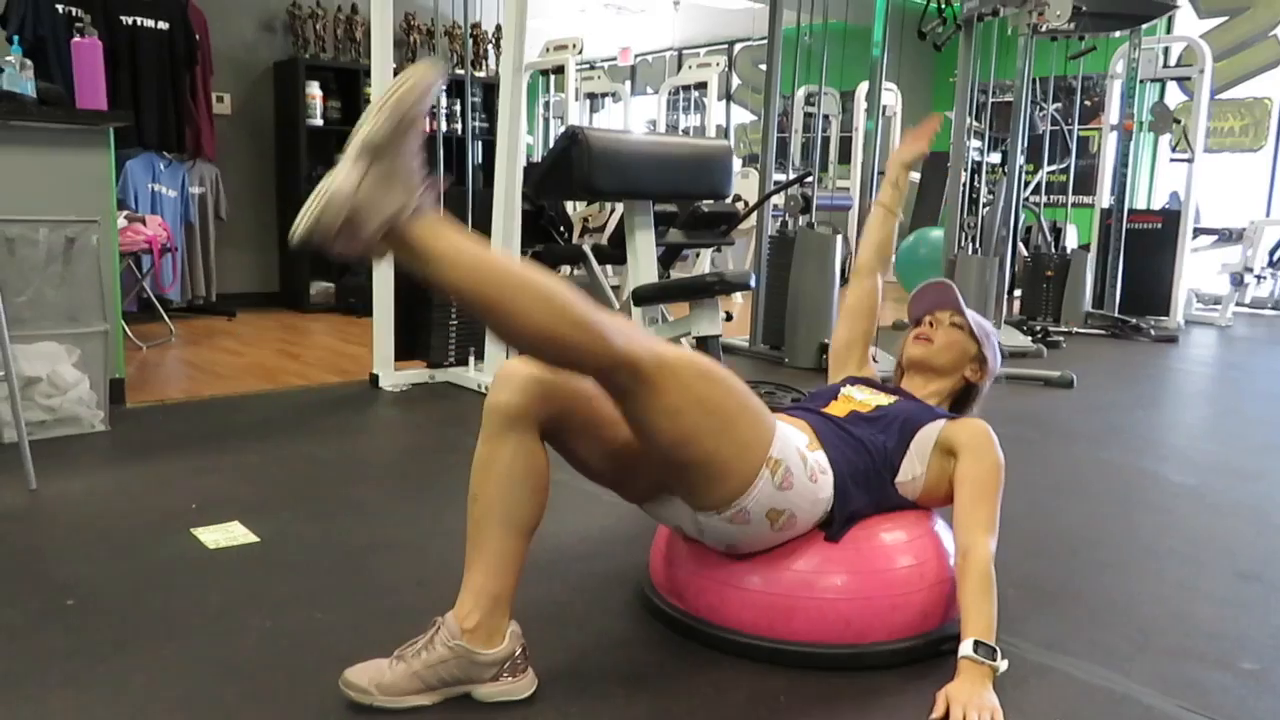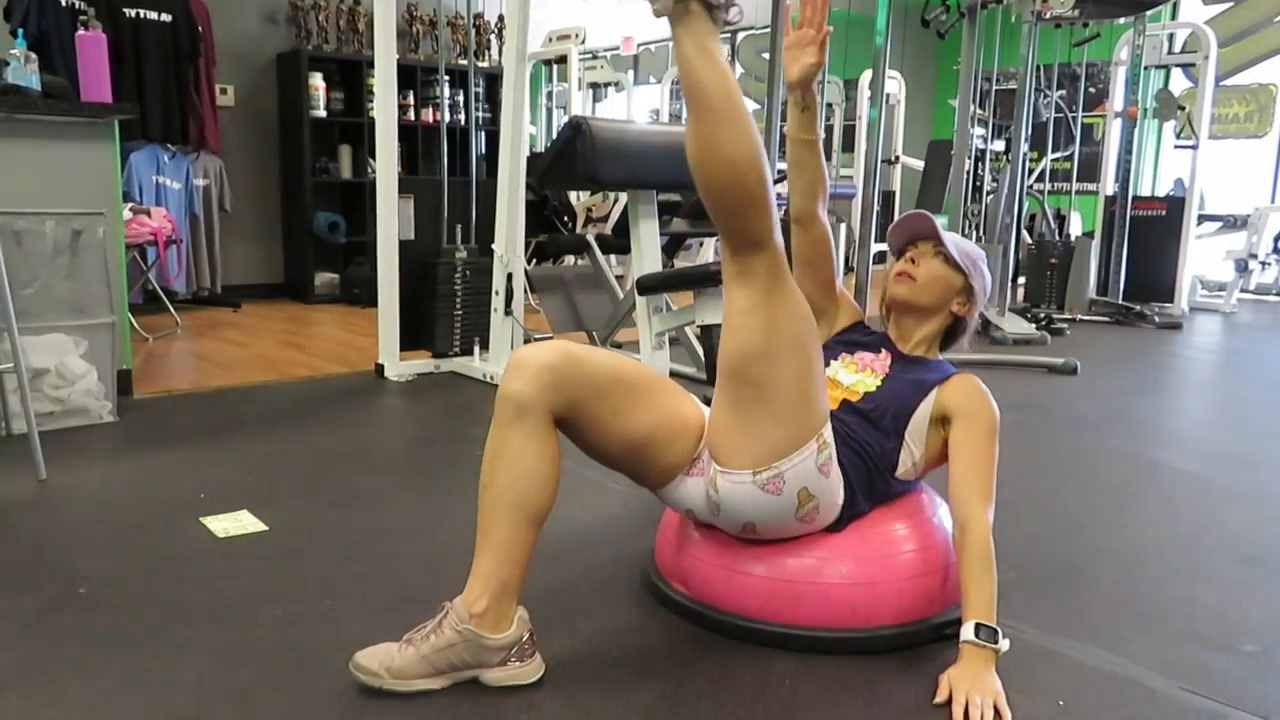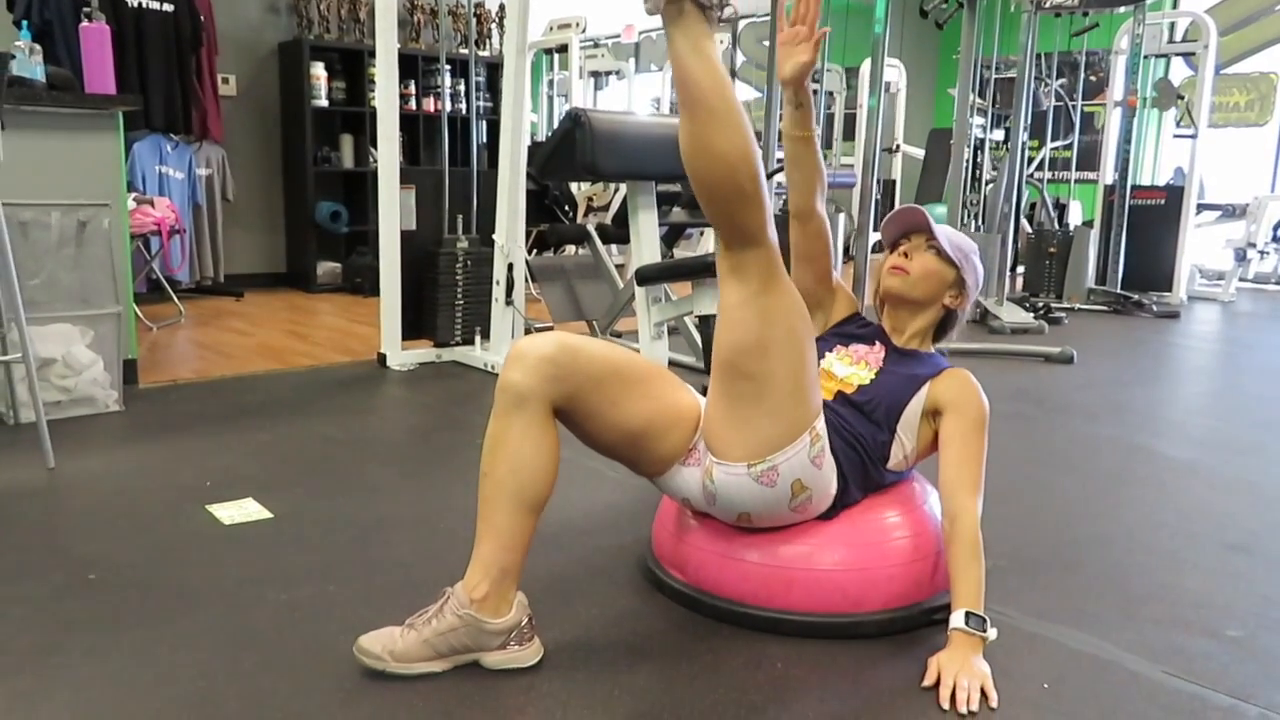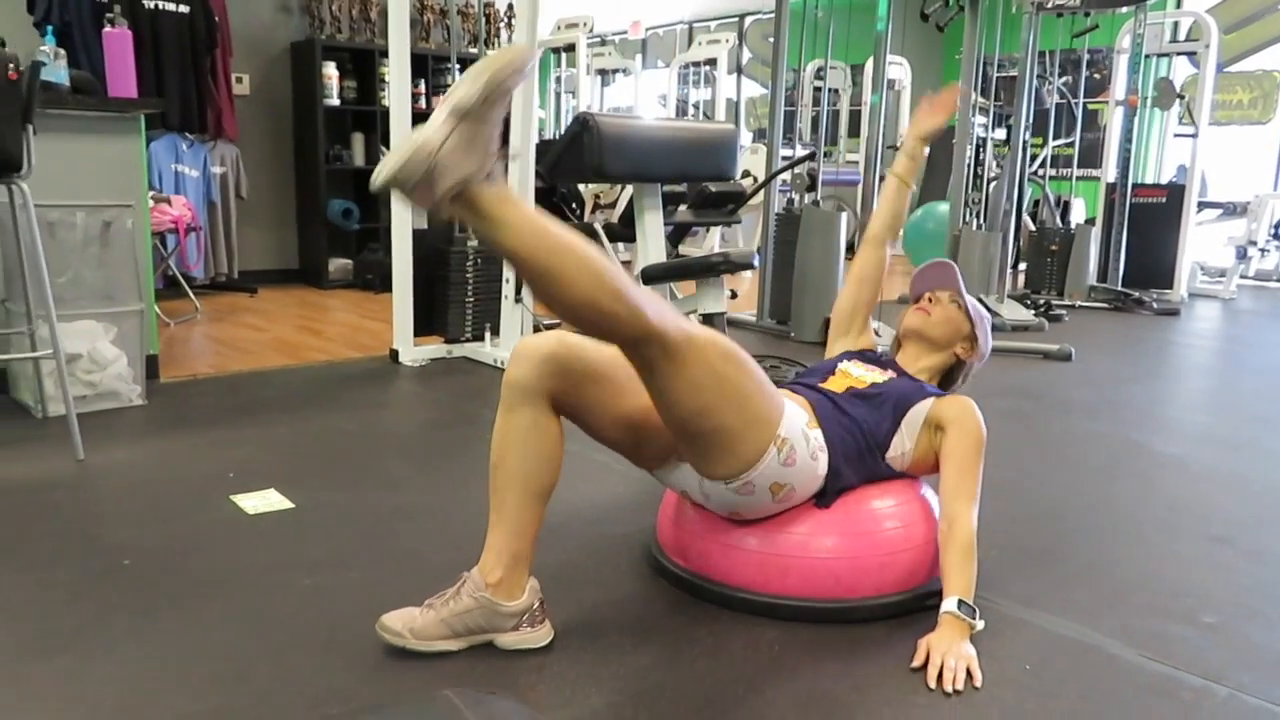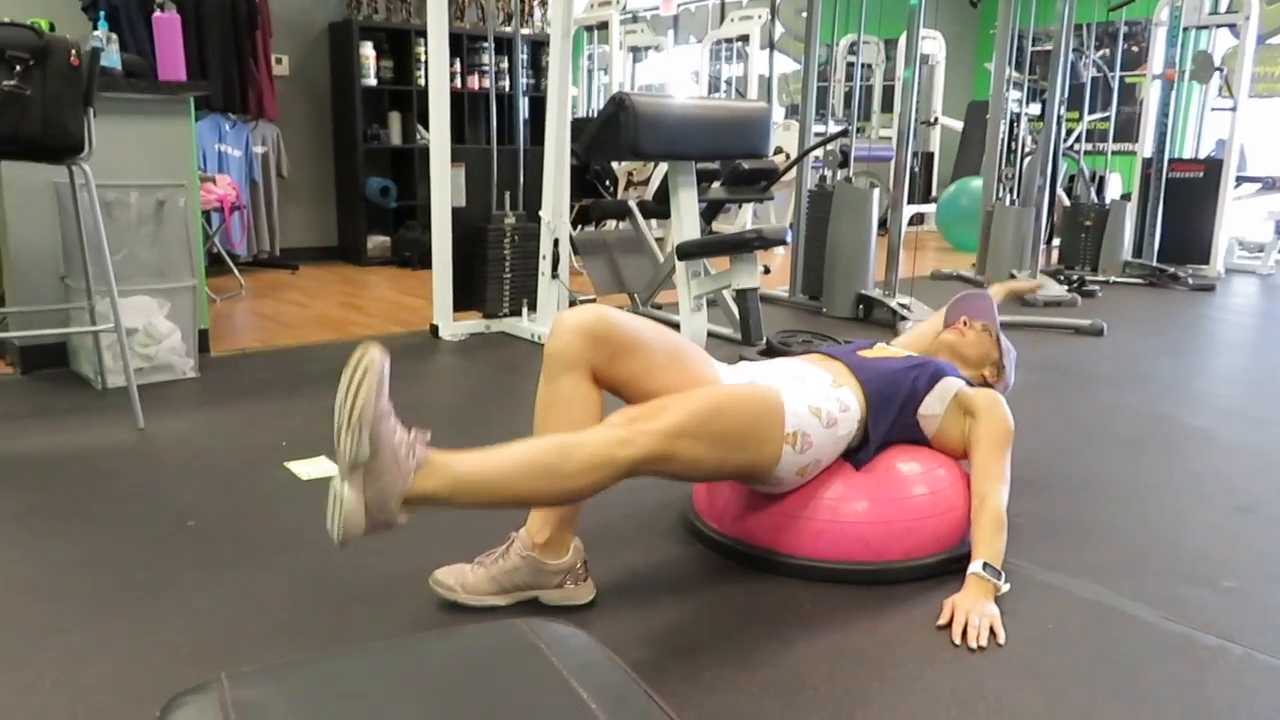
dt=0.5s
person 1, frame 1
left shoulder: (964, 438)
right shoulder: (853, 370)
left elbow: (978, 550)
right elbow: (865, 276)
right wrist: (895, 177)
left hip: (784, 486)
right hip: (706, 487)
left knee: (615, 345)
right knee: (523, 387)
left ankle: (397, 216)
right ankle: (481, 643)
person 1, frame 2
left shoulder: (960, 397)
right shoulder: (845, 328)
left elbow: (974, 521)
right elbow: (810, 216)
left wrist: (979, 654)
right wrist: (802, 95)
left hip: (784, 485)
right hip: (721, 470)
left knee: (751, 241)
right knee: (535, 374)
right ankle: (488, 624)
person 1, frame 3
left shoulder: (950, 389)
right shoulder: (842, 320)
left elbow: (963, 512)
right elbow: (807, 214)
left wrist: (967, 639)
right wrist: (795, 93)
left hip: (780, 472)
right hip: (715, 456)
left knee: (747, 237)
right knee: (536, 364)
right ankle: (490, 610)
person 1, frame 4
left shoulder: (951, 413)
right shoulder: (858, 344)
left elbow: (960, 516)
right elbow: (875, 246)
left wrist: (956, 617)
right wrist: (914, 147)
left hip: (784, 451)
right hip: (709, 447)
left knee: (643, 320)
right knee: (538, 360)
left ankle: (467, 183)
right ankle: (500, 595)
person 1, frame 5
left shoulder: (976, 405)
right shoulder: (902, 362)
left elbow: (991, 493)
right elbow: (932, 324)
left wrist: (981, 579)
right wrist: (987, 294)
left hip: (815, 409)
right hip: (752, 384)
left knee: (629, 437)
right knee: (581, 330)
left ankle: (406, 474)
right ankle: (548, 552)
